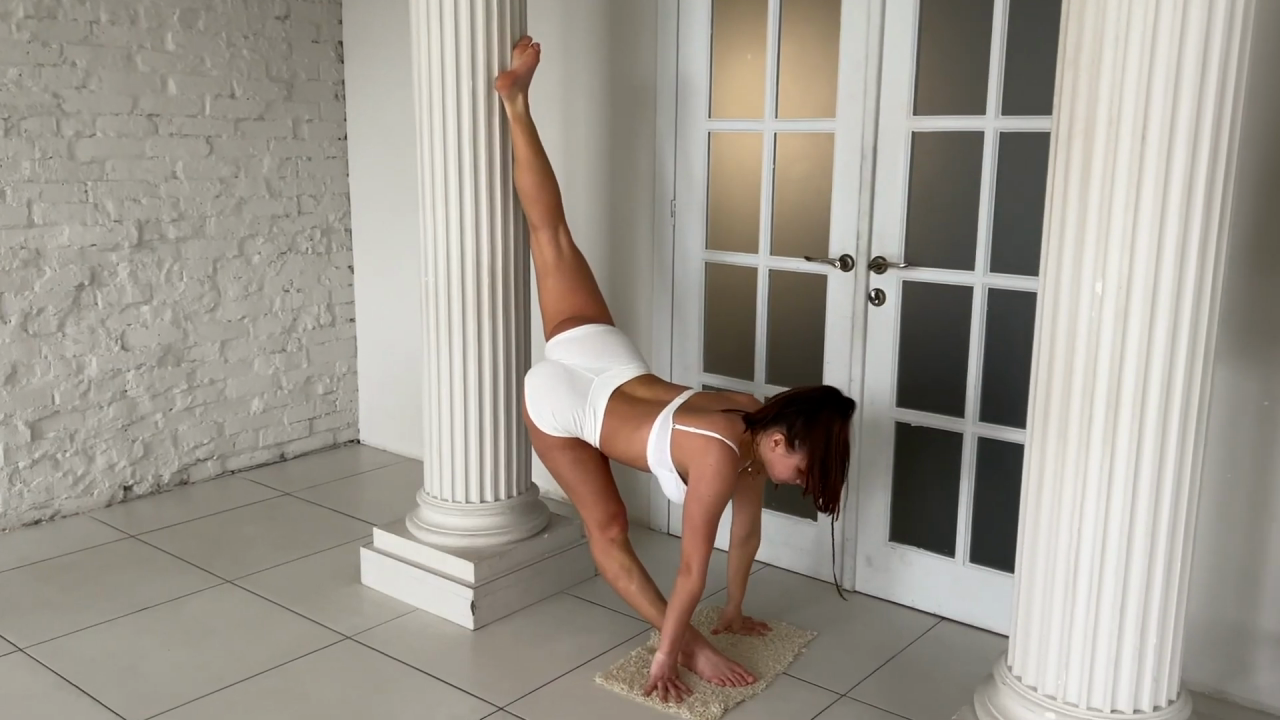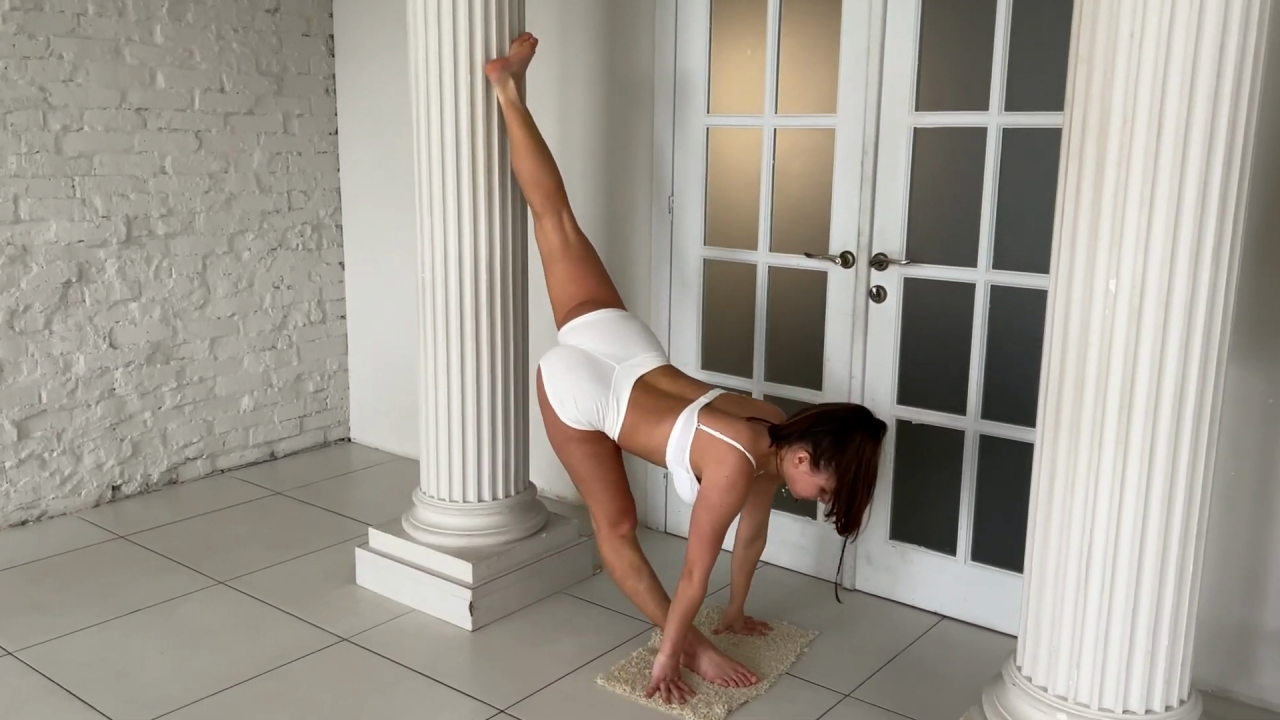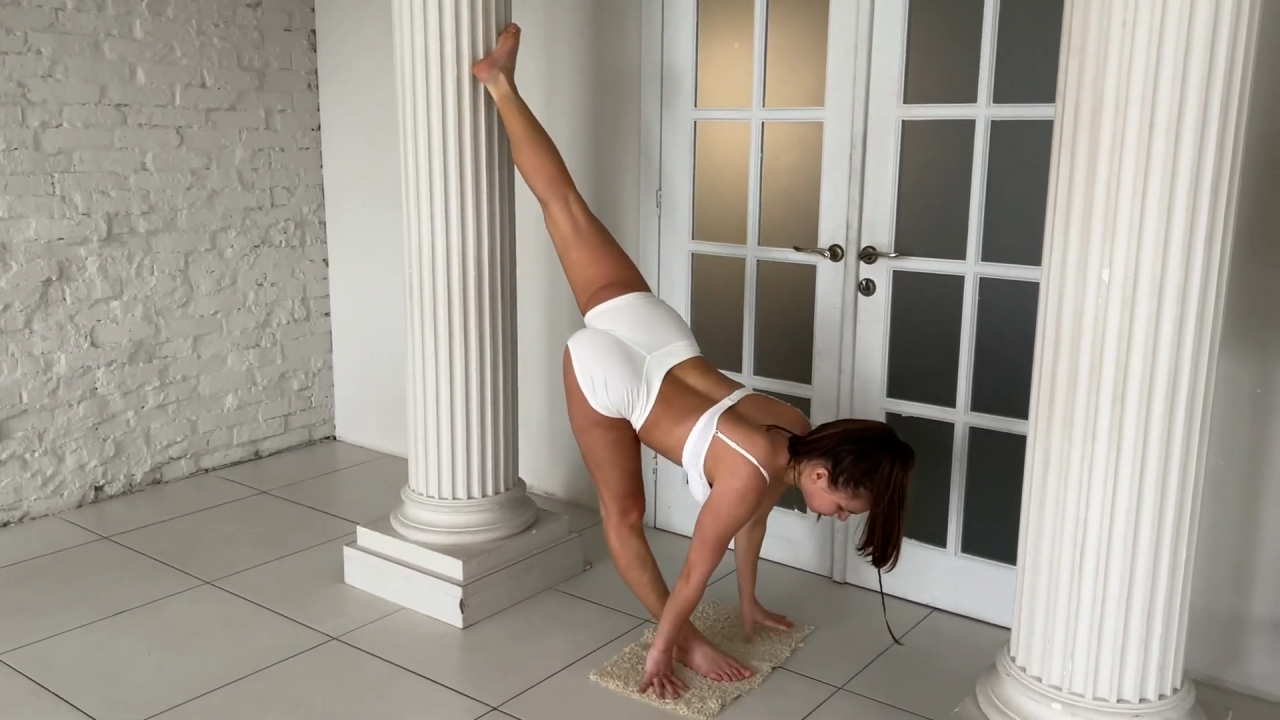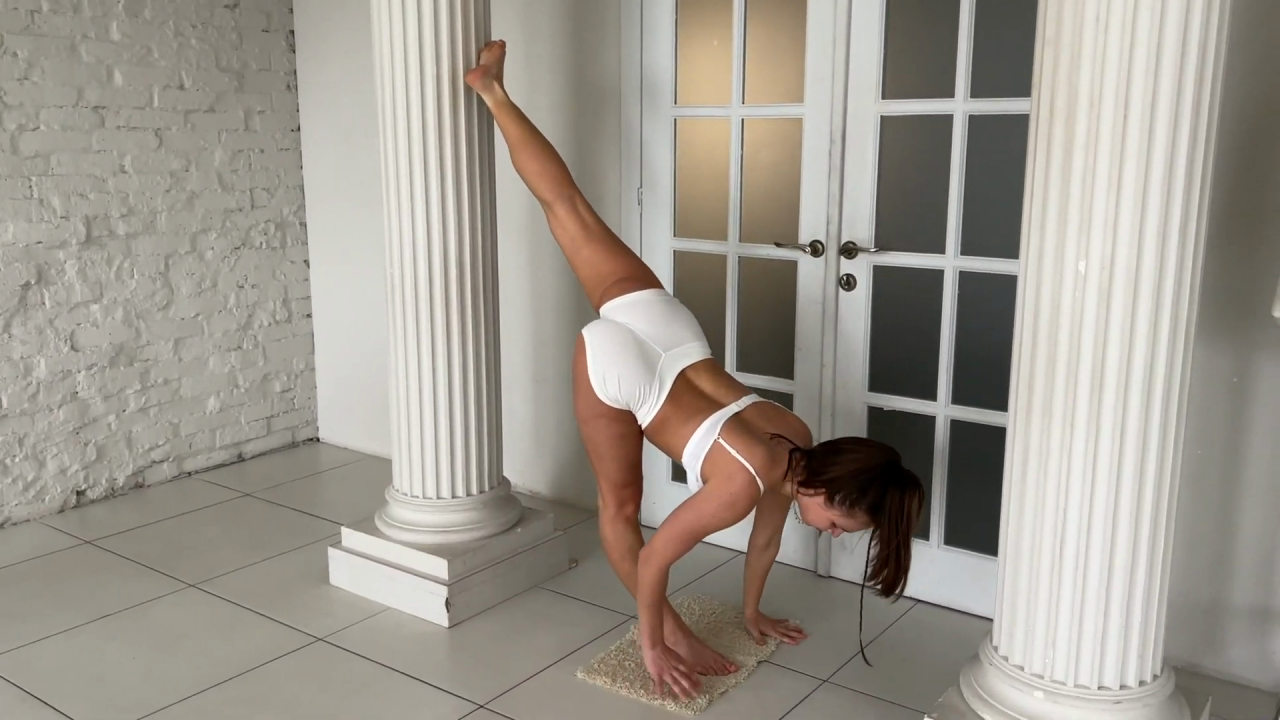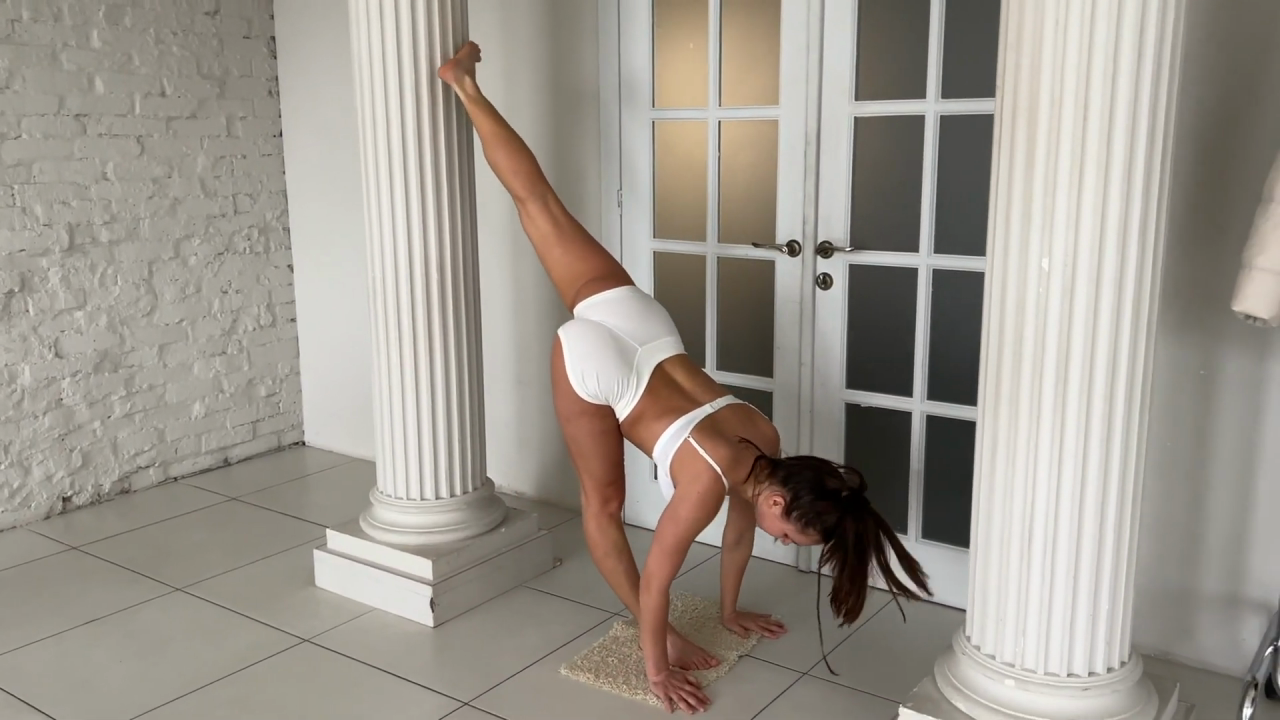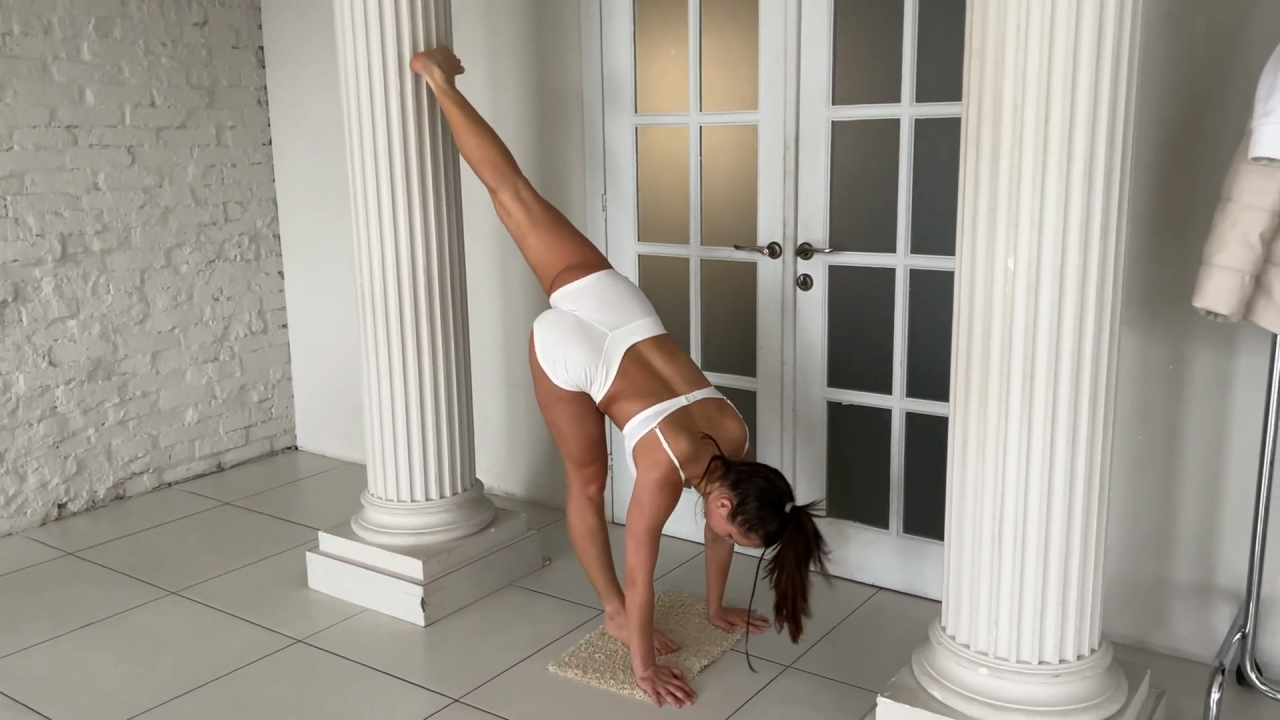
dt=0.4s
person 1, frame 1
left shoulder: (756, 427)
right shoulder: (720, 458)
left elbow: (747, 528)
right elbow: (692, 568)
left wrist: (734, 612)
right wrist: (672, 650)
left hip: (599, 356)
right hip: (557, 397)
right knee: (608, 529)
left ankle: (517, 101)
person 1, frame 2
left shoulder: (775, 434)
right shoulder: (737, 465)
left elbow: (753, 531)
right elbow: (695, 572)
left wrist: (736, 612)
right wrist: (673, 653)
left hip: (615, 344)
right hip: (579, 385)
left knee: (557, 220)
right knee: (616, 525)
left ankle: (511, 89)
person 1, frame 3
left shoulder: (796, 436)
right shoulder: (750, 476)
left elbow: (754, 523)
right elbow: (694, 575)
left wrist: (749, 602)
right wrist: (664, 650)
left hip: (642, 324)
right hip: (607, 369)
left knee: (567, 204)
right knee: (624, 515)
left ankle: (502, 83)
person 1, frame 4
left shoulder: (798, 449)
right shoulder: (743, 485)
left elbow: (766, 536)
right elbow: (653, 558)
left wrist: (752, 614)
right wrist: (655, 645)
left hip: (654, 319)
right hip: (619, 363)
left knee: (569, 206)
right knee: (619, 507)
left ankle: (494, 90)
person 1, frame 5
left shoulder: (766, 446)
right shoulder: (707, 484)
left elbow: (740, 529)
right elbow: (655, 580)
left wrist: (731, 610)
left hip: (628, 314)
right hip: (593, 358)
left knee: (542, 204)
person 1, frame 6
left shoulder: (734, 442)
right shoulder: (664, 473)
left elbow: (716, 533)
right elbow: (641, 578)
left wrist: (718, 606)
right wrist: (645, 668)
left hip: (611, 302)
right hip: (572, 345)
left knee: (517, 192)
right knee: (586, 484)
left ankle: (444, 80)
